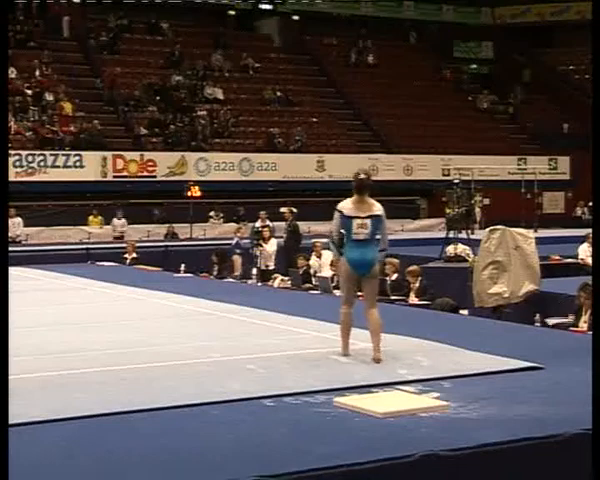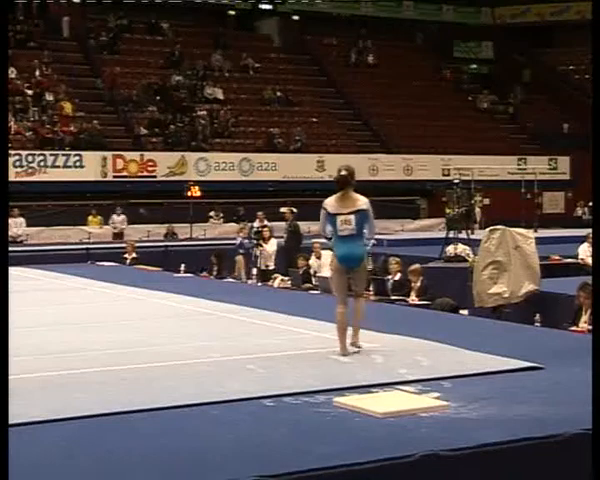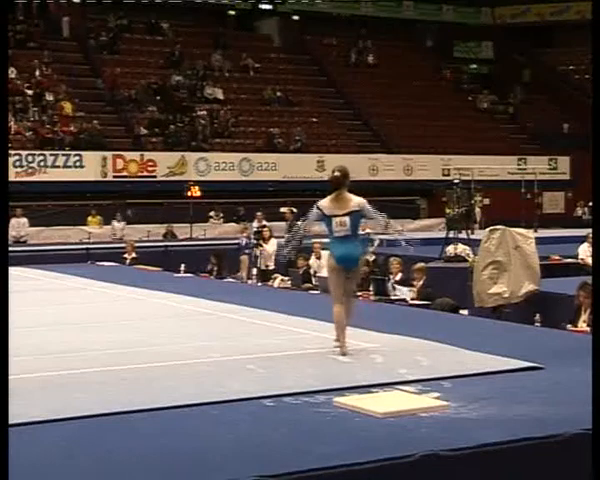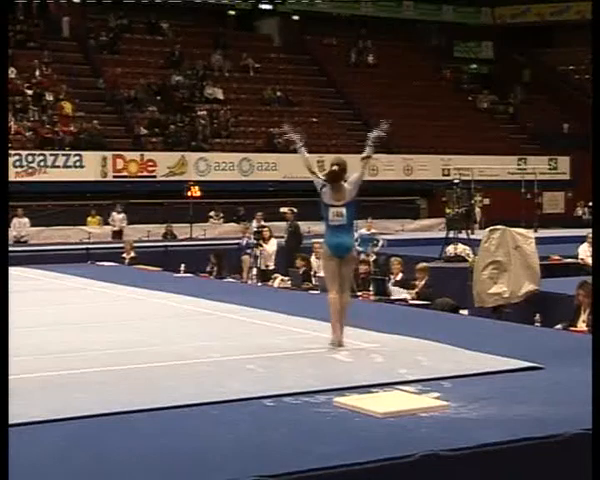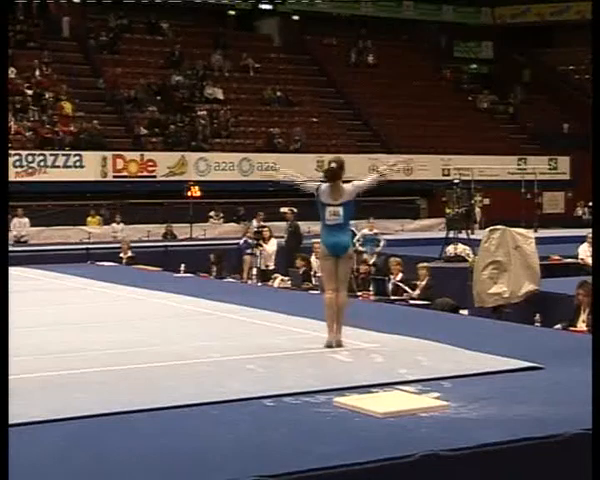
dt=0.3s
person 1, frame 1
left shoulder: (343, 206)
right shoulder: (378, 208)
left elbow: (335, 235)
right elbow: (383, 238)
left wrist: (340, 249)
right wrist: (380, 250)
left hip: (350, 258)
right hip: (370, 259)
left knee: (347, 304)
right knee: (372, 307)
left ankle: (345, 347)
right ankle: (376, 350)
person 1, frame 2
left shoulder: (328, 203)
right shoulder: (364, 202)
left elbow: (323, 230)
right elbow: (371, 231)
left hip: (340, 254)
right hip: (358, 253)
left knee: (341, 302)
right knee: (359, 296)
left ankle: (343, 346)
right ankle: (355, 337)
person 1, frame 3
left shoulder: (323, 204)
right shoulder: (358, 202)
left elbow: (307, 221)
right elbow: (376, 216)
left wrist: (302, 230)
right wrist: (386, 223)
left hip: (336, 255)
right hip: (354, 254)
left knee: (338, 302)
right knee: (349, 298)
left ankle: (342, 342)
right ankle: (341, 337)
person 1, frame 4
left shoulder: (323, 190)
right shoulder: (350, 189)
left elbow: (310, 168)
right elbow: (363, 165)
left wrist: (299, 144)
right wrist: (372, 140)
left hip: (330, 245)
right hip: (347, 245)
left knee: (334, 291)
right knee: (344, 290)
left ankle: (336, 332)
right ankle: (339, 332)
person 1, frame 5
left shoulder: (320, 190)
right shoulder: (349, 190)
left elbow: (300, 180)
right elbow: (372, 179)
left wrist: (282, 174)
right wrist: (384, 170)
left hip: (327, 243)
right hip: (345, 243)
left knee: (330, 290)
right knee: (341, 290)
left ankle: (331, 334)
right ankle: (337, 335)
